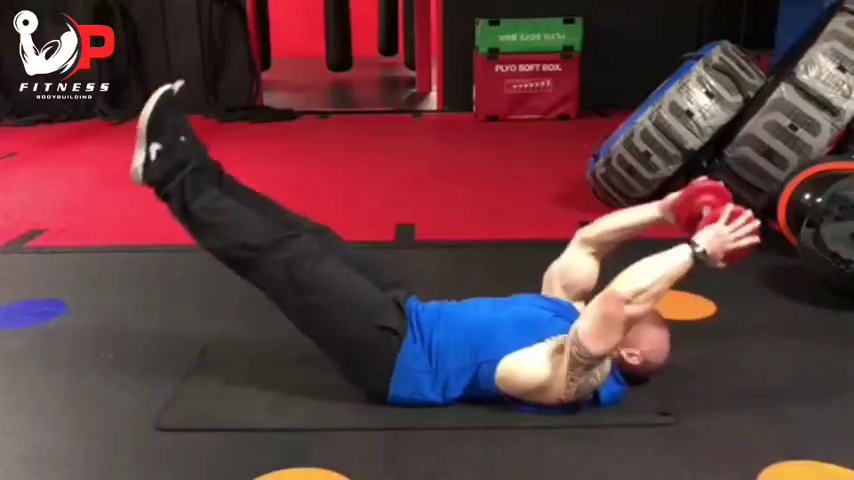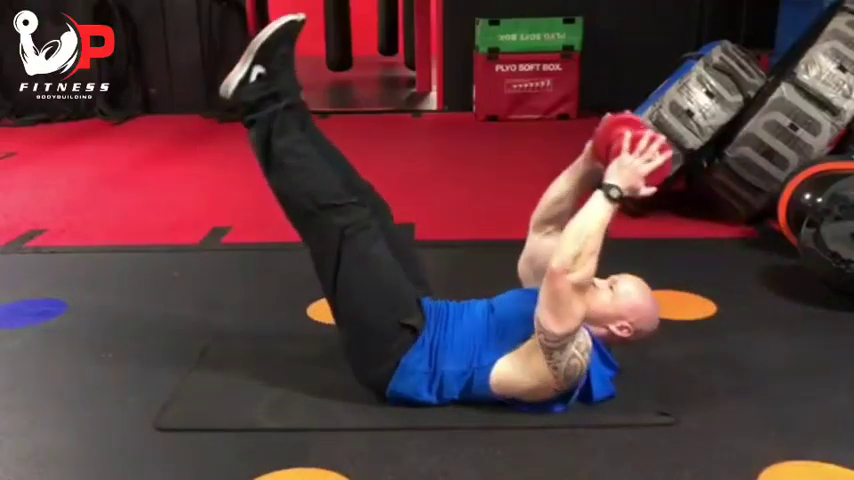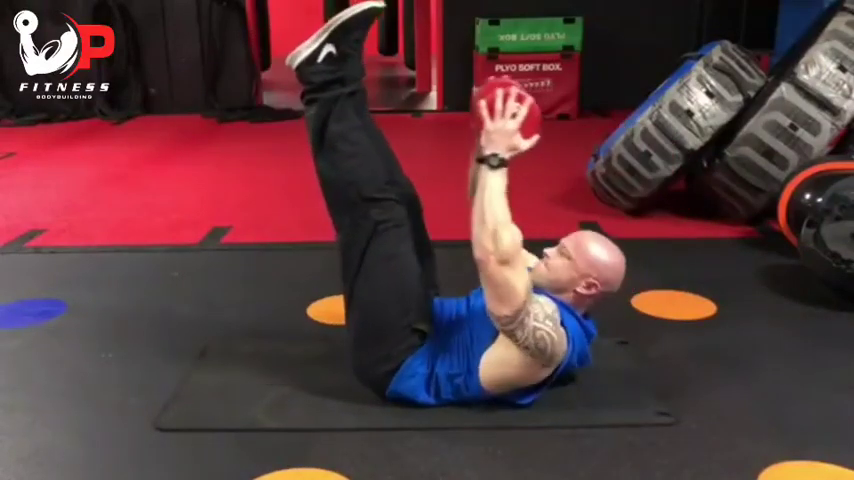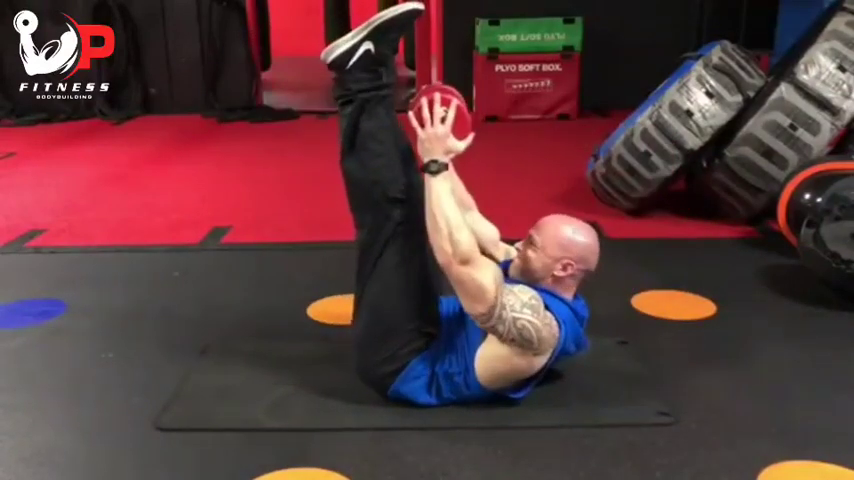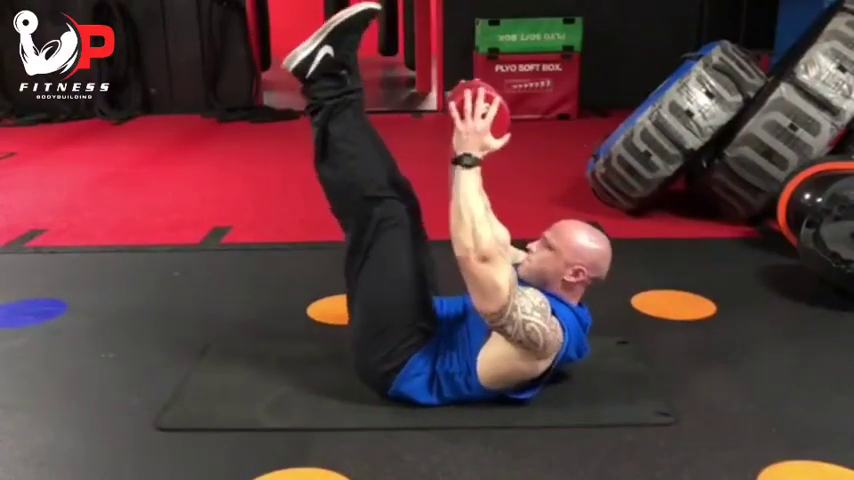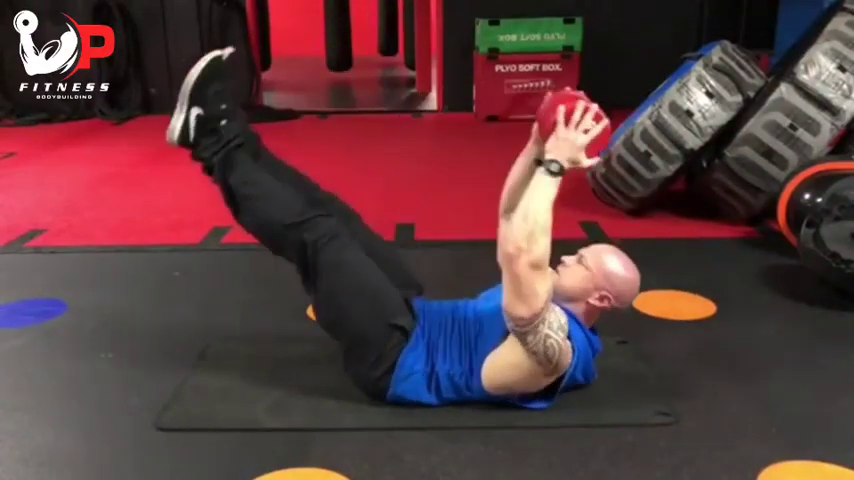
dt=0.5s
person 1, frame 1
left shoulder: (580, 376)
right shoulder: (566, 312)
left elbow: (621, 296)
right elbow: (587, 240)
left wrist: (695, 250)
right wrist: (665, 210)
left hip: (397, 358)
right hip: (409, 317)
left knee: (295, 262)
right knee: (310, 244)
left ankle: (180, 183)
right ankle: (188, 174)
person 1, frame 2
left shoulder: (571, 360)
right shoulder: (558, 314)
left elbow: (567, 274)
right elbow: (545, 228)
left wrist: (611, 189)
right wrist: (590, 165)
left hip: (400, 360)
right hip: (423, 324)
left knee: (345, 221)
right knee: (363, 210)
left ankle: (268, 103)
right ankle: (275, 101)
person 1, frame 3
left shoulder: (547, 334)
right shoulder: (546, 290)
left elbow: (492, 256)
right elbow: (495, 227)
left wrist: (494, 159)
right wrist: (488, 145)
left hip: (399, 362)
right hip: (426, 327)
left knee: (377, 213)
right knee: (397, 203)
left ankle: (330, 84)
right ankle: (335, 85)
person 1, frame 4
left shoulder: (535, 325)
right shoulder: (531, 280)
left elbow: (457, 259)
right elbow: (471, 220)
left wrist: (433, 164)
right wrist: (442, 157)
left hip: (401, 364)
left knee: (397, 215)
right knee: (410, 208)
left ankle: (366, 87)
right ankle: (365, 77)
person 1, frame 5
left shoulder: (541, 329)
right shoulder: (542, 288)
left elbow: (474, 255)
right elbow: (484, 227)
left wrist: (468, 159)
right wrist: (470, 153)
left hip: (401, 362)
right hip: (428, 331)
left knee: (380, 212)
right knee: (396, 205)
left ankle: (332, 88)
person 1, frame 6
left shoulder: (554, 344)
right shoulder: (554, 307)
left elbow: (523, 255)
right elbow: (511, 216)
left wrist: (554, 165)
right wrist: (539, 146)
left hip: (395, 358)
right hip: (417, 321)
left knee: (319, 237)
right knee: (335, 220)
left ankle: (218, 148)
right ankle: (222, 138)
